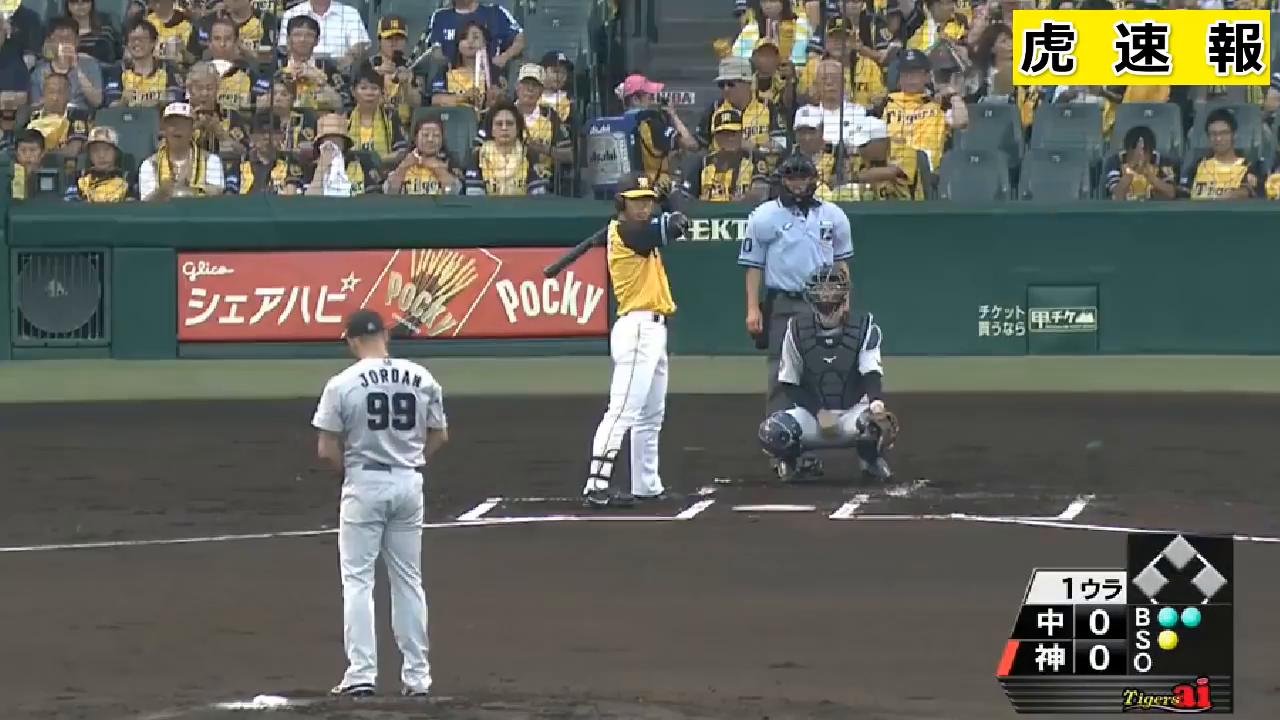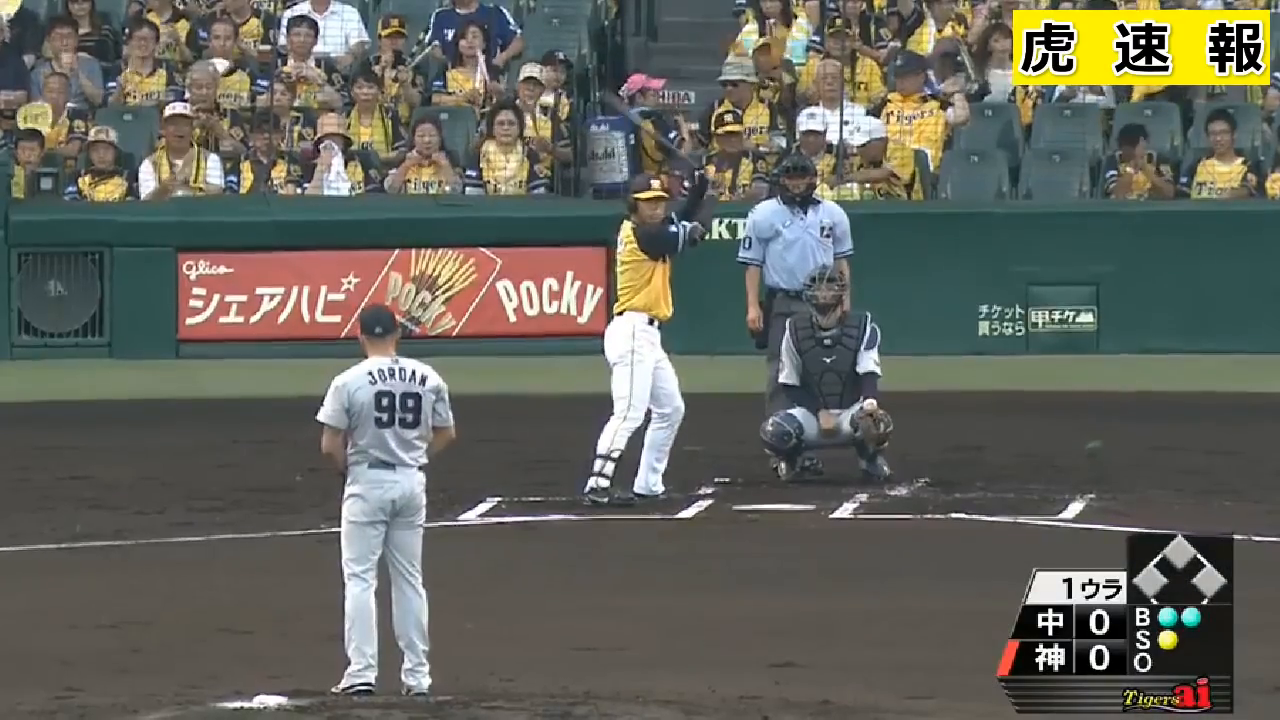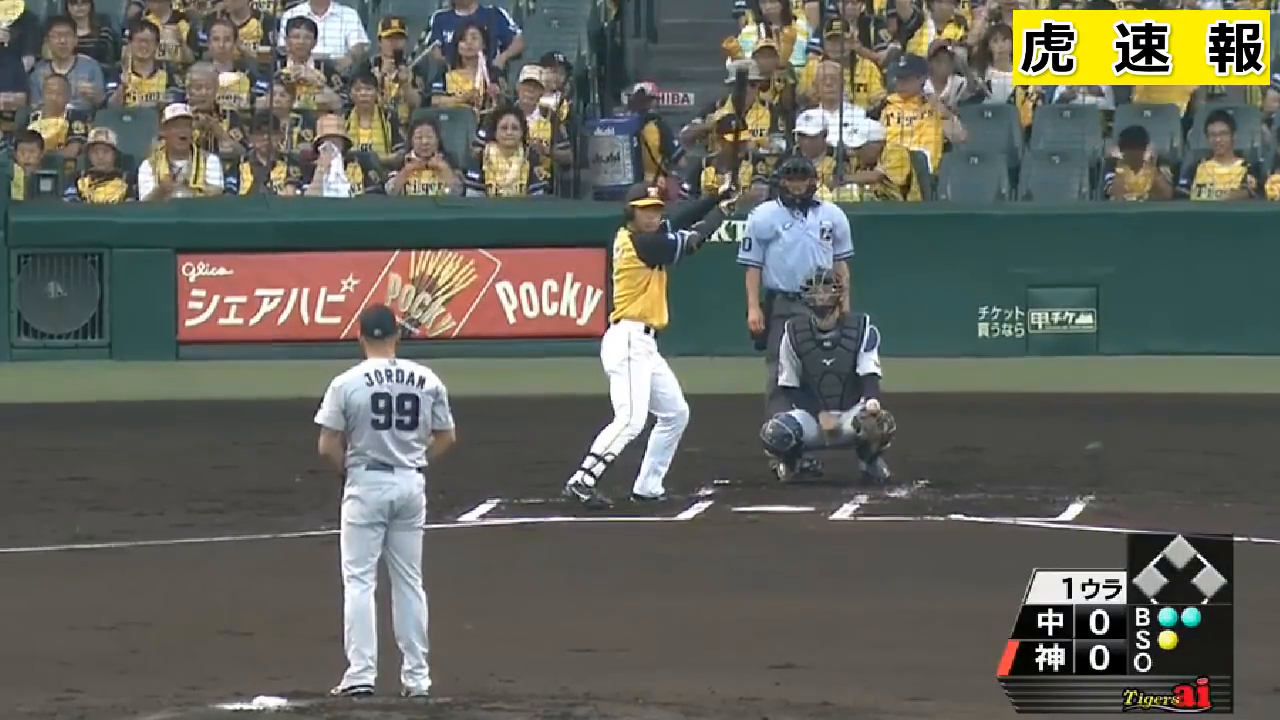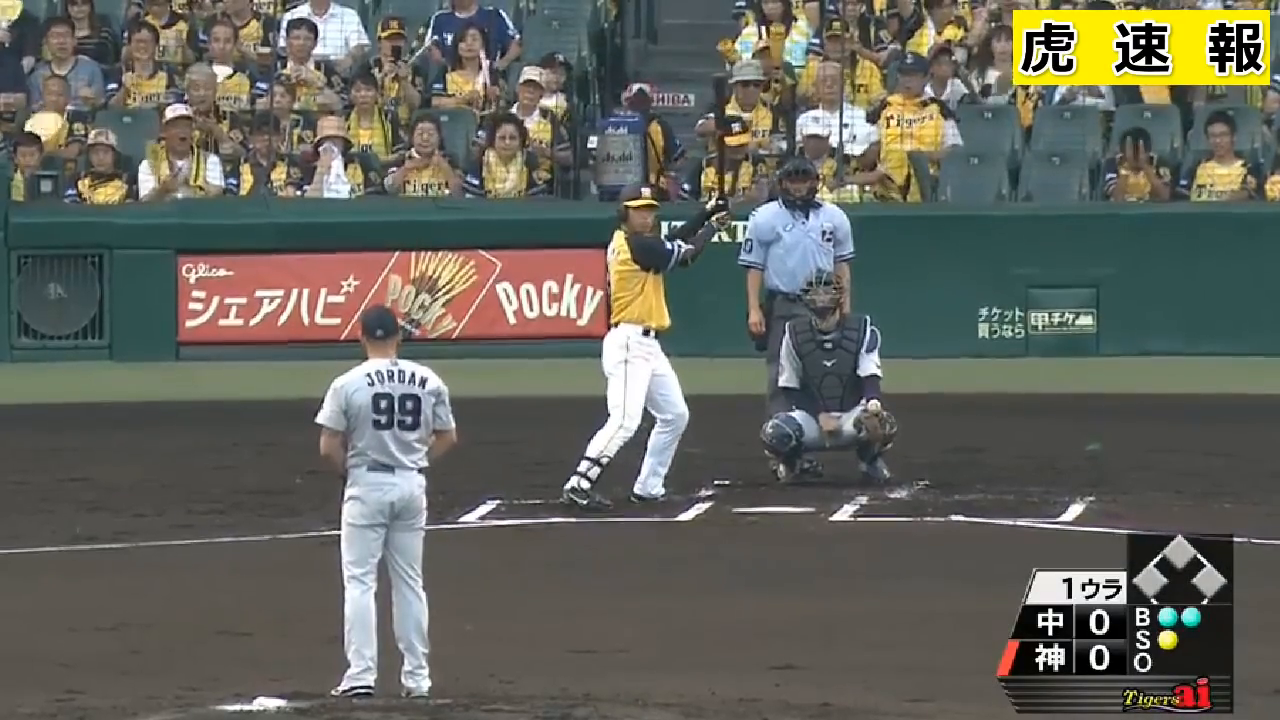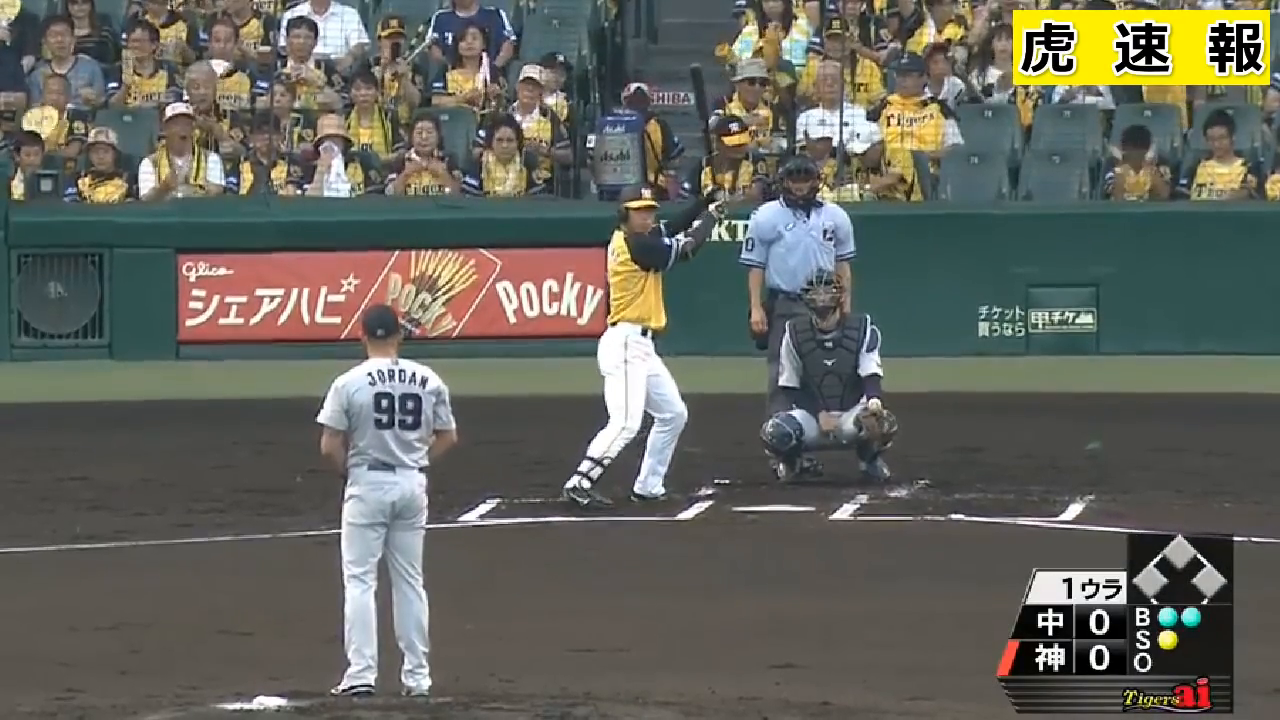
dt=0.5s
person 1, frame 1
left shoulder: (342, 383)
right shoulder: (422, 378)
left elbow: (326, 449)
right elbow: (439, 435)
left wrist: (348, 470)
left hip: (364, 484)
right hip: (409, 483)
left knee: (358, 580)
right knee: (408, 580)
left ankle: (361, 673)
right ankle: (416, 675)
person 1, frame 2
left shoulder: (348, 381)
right shoulder: (428, 377)
left elbow: (330, 446)
right elbow: (446, 433)
left wrist: (349, 470)
left hip: (367, 483)
right hip: (412, 483)
left knee: (360, 579)
right knee: (409, 579)
left ankle: (361, 673)
right ankle: (417, 674)
person 1, frame 3
left shoulder: (346, 383)
right shoulder: (427, 380)
left elbow: (328, 446)
right elbow: (446, 437)
left wrist: (349, 471)
left hip: (366, 485)
right hip: (411, 485)
left knee: (360, 581)
right knee: (409, 581)
left ankle: (361, 674)
right ankle: (417, 676)
person 1, frame 4
left shoulder: (347, 383)
right shoulder: (428, 380)
left elbow: (329, 446)
right elbow: (447, 437)
left wrist: (348, 472)
left hip: (367, 485)
right hip: (411, 486)
left knee: (360, 582)
right knee: (410, 582)
left ankle: (361, 675)
right ankle: (417, 677)
person 1, frame 5
left shoulder: (349, 383)
right shoulder: (429, 380)
left elbow: (330, 446)
right elbow: (448, 437)
left wrist: (349, 472)
left hip: (367, 485)
right hip: (412, 485)
left knee: (359, 581)
right knee: (410, 581)
left ankle: (361, 674)
right ankle: (417, 676)
person 2, frame 1
left shoulder: (642, 229)
right shoulder: (625, 231)
left elbow: (675, 224)
right elbow: (676, 224)
left wrist: (664, 195)
right wrist: (672, 216)
left hip: (653, 330)
right hip: (638, 329)
left knee: (651, 415)
right knee: (623, 412)
left ankle: (646, 486)
right ankle: (596, 488)
person 2, frame 2
left shoulder: (650, 229)
right shoulder: (640, 234)
left elbow: (684, 221)
right elbow: (692, 234)
left wrist: (699, 187)
right wrist: (694, 226)
left hip: (647, 333)
right hip: (633, 331)
left knee: (671, 410)
right knee: (629, 413)
left ankle: (648, 485)
right ankle: (598, 485)
person 2, frame 3
left shoulder: (644, 237)
right shoulder: (639, 242)
left elbow: (679, 226)
right elbow: (690, 241)
left wrist: (716, 198)
right wrist: (720, 213)
left hip: (643, 342)
right hip: (628, 340)
left knee: (676, 414)
right knee: (631, 419)
left ankle: (648, 487)
right ankle: (581, 482)
person 2, frame 4
left shoulder: (633, 241)
right shoulder: (634, 245)
left elbow: (671, 242)
right elbow: (684, 254)
left wrist: (706, 213)
right wrist: (712, 227)
left hip: (647, 343)
right hip: (629, 342)
left knee: (675, 416)
right knee: (624, 422)
left ankle: (648, 487)
right ankle: (578, 486)
person 2, frame 5
left shoulder: (632, 239)
right shoulder: (635, 244)
left elbow: (670, 233)
right elbow: (686, 248)
left wrist: (704, 203)
right wrist: (711, 217)
left hip: (641, 344)
right hip: (626, 343)
left knee: (674, 414)
right knee: (626, 423)
left ankle: (648, 486)
right ankle: (579, 485)
person 3, frame 1
left shoulder: (833, 216)
right shoulder: (763, 217)
left elbow: (841, 263)
right elbow: (753, 266)
right wrist: (753, 308)
right hip: (781, 307)
right knee: (781, 376)
person 3, frame 2
left shoulder: (833, 213)
right shoulder: (763, 214)
left elbow: (841, 261)
right elbow: (752, 263)
left wrist: (844, 302)
right wrist: (753, 305)
right hip: (781, 305)
right knee: (780, 374)
person 3, frame 3
left shoulder: (832, 214)
right shoulder: (763, 215)
left elbow: (840, 263)
right elbow: (752, 265)
left wrist: (844, 305)
right wrist: (753, 308)
right hip: (780, 307)
right knee: (780, 374)
person 3, frame 4
left shoulder: (834, 216)
right shoulder: (765, 217)
left elbow: (842, 263)
right elbow: (754, 266)
left wrist: (844, 306)
right wrist: (754, 308)
right hip: (781, 307)
right knee: (780, 374)
person 3, frame 5
left shoulder: (835, 215)
right shoulder: (766, 215)
left elbow: (842, 263)
right elbow: (755, 265)
left wrist: (845, 306)
right wrist: (756, 307)
right hip: (782, 306)
right knee: (781, 375)
person 4, frame 1
left shoulder: (864, 327)
right shoulder: (797, 329)
left elbow: (871, 373)
right elbow: (789, 384)
left wrist: (876, 403)
right wrist: (819, 412)
left hip: (852, 412)
right hip: (812, 412)
left knee: (880, 422)
right knee: (772, 432)
left ankle: (870, 459)
right ankle: (792, 460)
person 4, frame 2
left shoulder: (863, 327)
right shoulder: (795, 329)
left elbow: (868, 374)
right elbow: (789, 385)
left wrist: (870, 401)
right wrist: (820, 413)
left hip: (851, 412)
right hip: (811, 412)
left knee: (877, 422)
right knee: (774, 431)
left ankle: (870, 458)
right ankle: (794, 461)
person 4, frame 3
left shoulder: (862, 328)
right shoulder: (794, 332)
left elbow: (869, 375)
right elbow: (790, 387)
left wrist: (872, 402)
right wrist: (820, 414)
left hip: (851, 413)
right hip: (811, 413)
left knee: (881, 423)
right knee: (773, 433)
left ankle: (869, 459)
right ankle: (794, 461)
person 4, frame 4
left shoulder: (862, 330)
right shoulder: (795, 333)
left elbow: (870, 376)
right elbow: (790, 388)
left wrist: (873, 403)
right wrist: (820, 416)
left hip: (852, 415)
right hip: (812, 415)
left knee: (882, 423)
right knee: (773, 432)
left ankle: (869, 458)
right ankle: (793, 462)
person 4, frame 5
left shoulder: (863, 329)
right shoulder: (795, 332)
left elbow: (871, 375)
right elbow: (790, 388)
left wrist: (874, 401)
right wrist: (820, 415)
left hip: (852, 414)
right hip: (812, 413)
left knee: (884, 423)
right knee: (774, 431)
left ankle: (869, 457)
right ankle: (793, 462)
